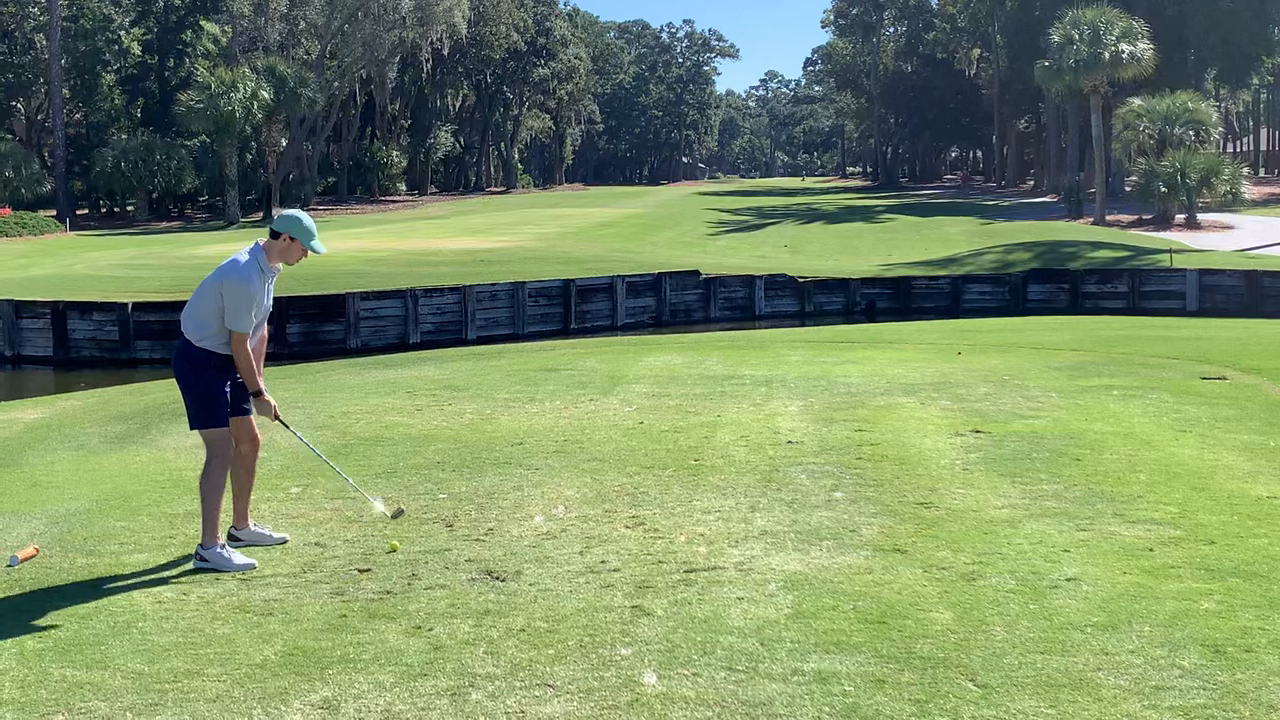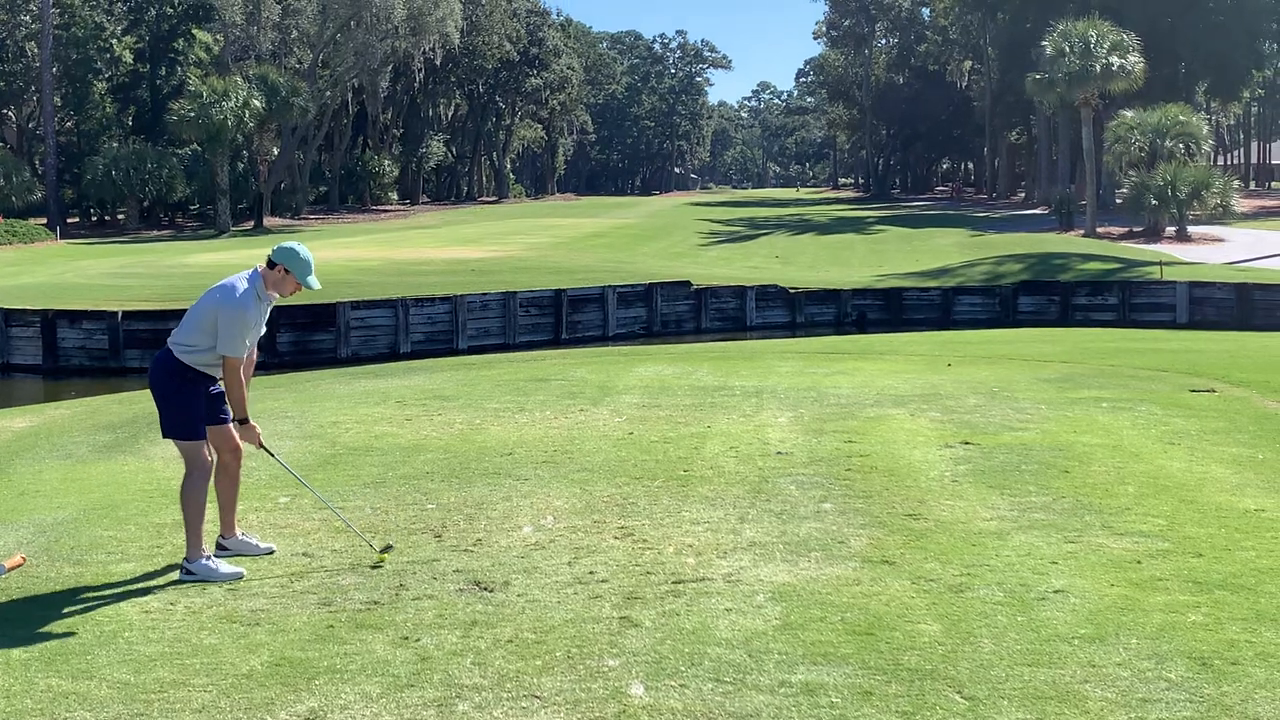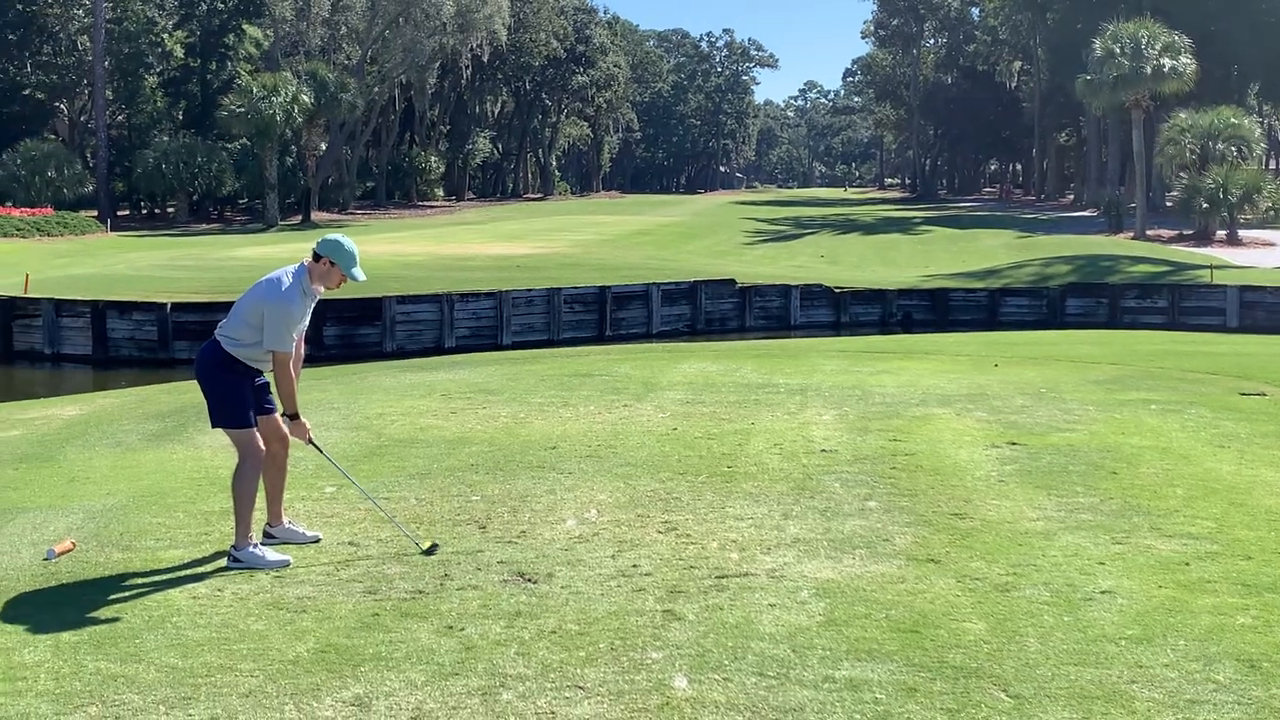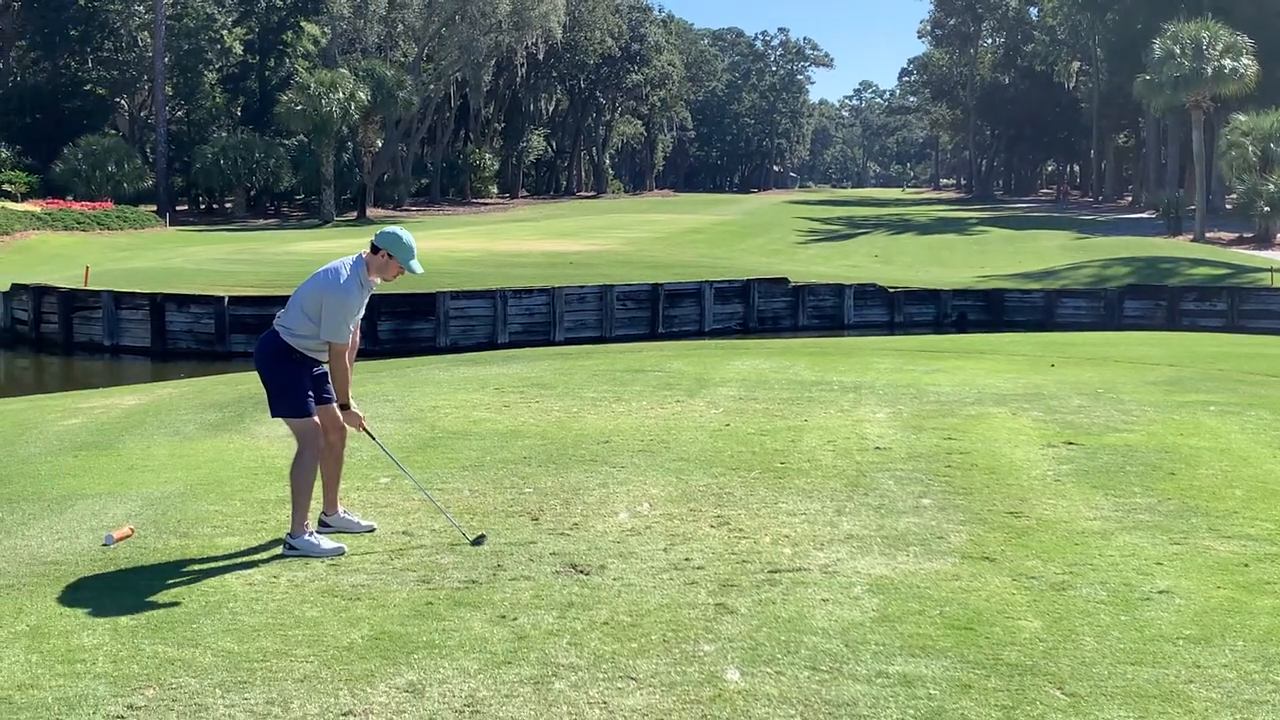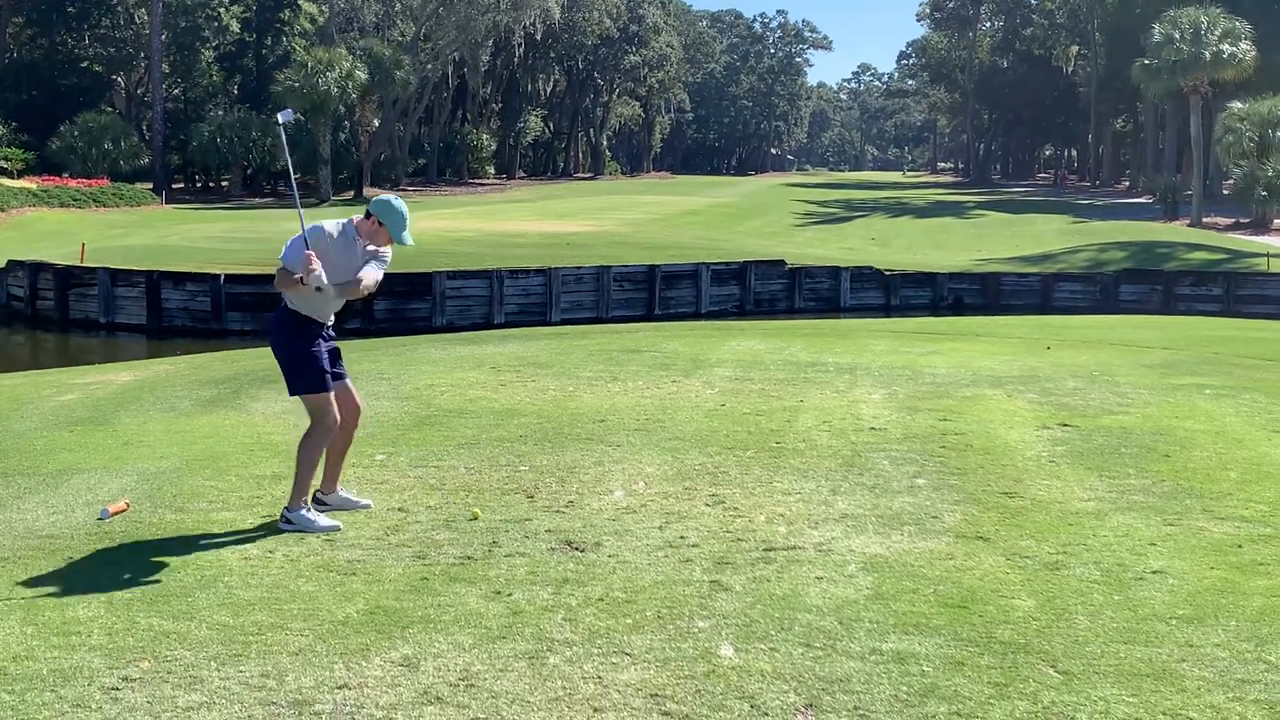
dt=1s
person 1, frame 1
left shoulder: (268, 268)
right shoulder: (244, 276)
left elbow: (259, 329)
right elbow: (239, 344)
left wrist: (259, 381)
right wrist: (258, 394)
left hip: (225, 360)
right hip: (200, 361)
left knee: (249, 442)
right knee: (222, 451)
left ankle: (241, 527)
right ankle: (210, 546)
person 1, frame 2
left shoulder: (262, 293)
right shoulder: (240, 302)
left elbow: (249, 354)
right elbow: (233, 369)
left wrist: (239, 410)
right wrist: (244, 421)
left hip: (201, 375)
right hip: (176, 375)
left knee: (231, 451)
right knee: (200, 463)
left ankle: (229, 536)
right ankle: (194, 559)
person 1, frame 3
left shoulder: (308, 287)
right shoulder: (285, 297)
left elbow: (297, 347)
right elbow: (282, 365)
left wrist: (290, 409)
right wrist: (294, 416)
left hip: (246, 367)
right hip: (222, 366)
left knee: (279, 441)
right knee: (253, 452)
left ankle: (276, 524)
right ankle: (242, 547)
person 1, frame 4
left shoulder: (363, 276)
right shoulder: (343, 289)
left elbow: (353, 337)
right elbow: (338, 355)
left wrist: (346, 394)
right wrist: (346, 405)
left hip: (305, 356)
right hip: (281, 356)
left knee: (336, 431)
right knee: (312, 440)
left ankle: (331, 513)
right ankle: (298, 534)
person 1, frame 5
left shoulder: (378, 254)
right shoulder: (319, 233)
left elbow: (362, 287)
right elbow: (282, 282)
left wrist: (328, 286)
right wrist: (305, 279)
left hip: (320, 331)
right hip: (294, 328)
left knee: (350, 411)
right knee: (327, 420)
left ankle: (328, 491)
right ankle: (295, 508)
